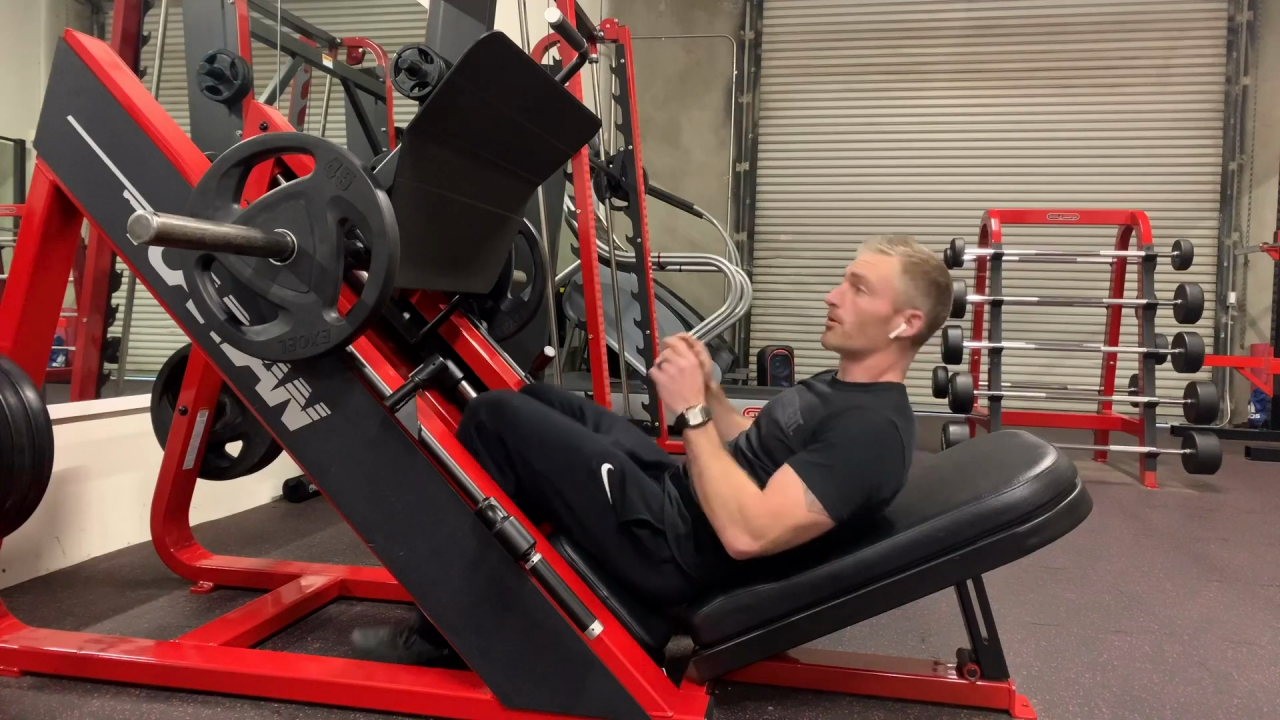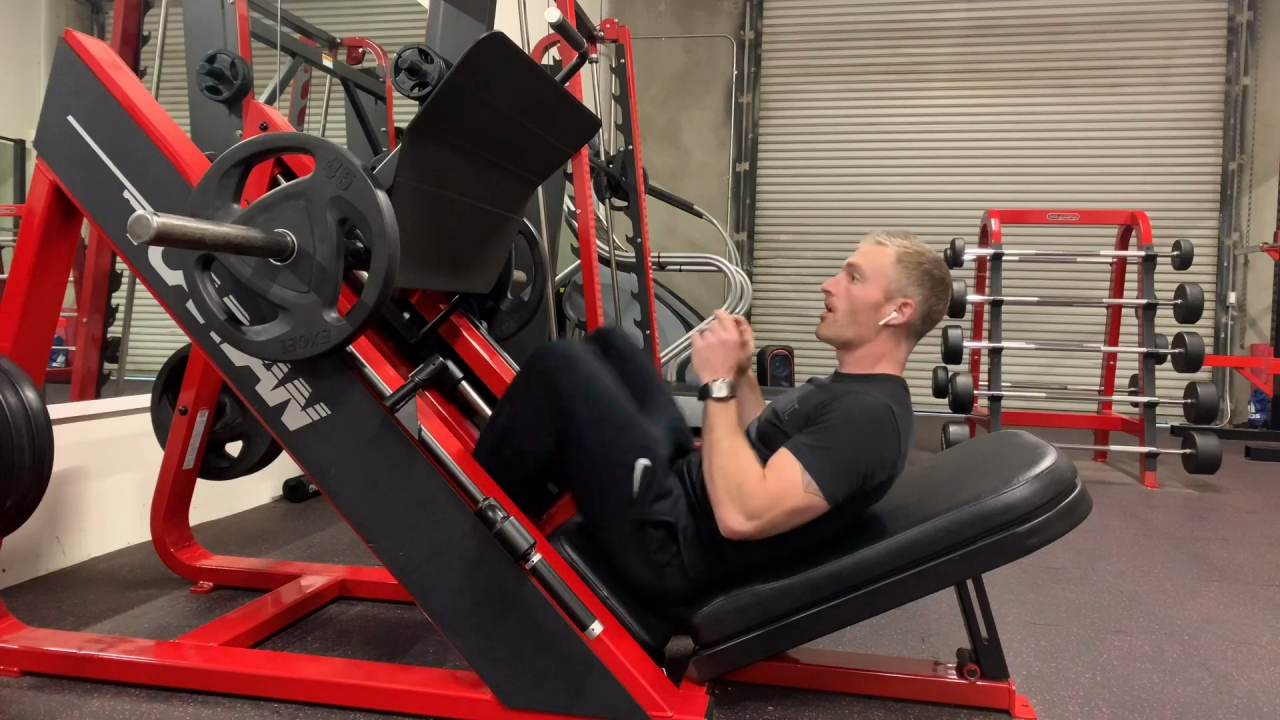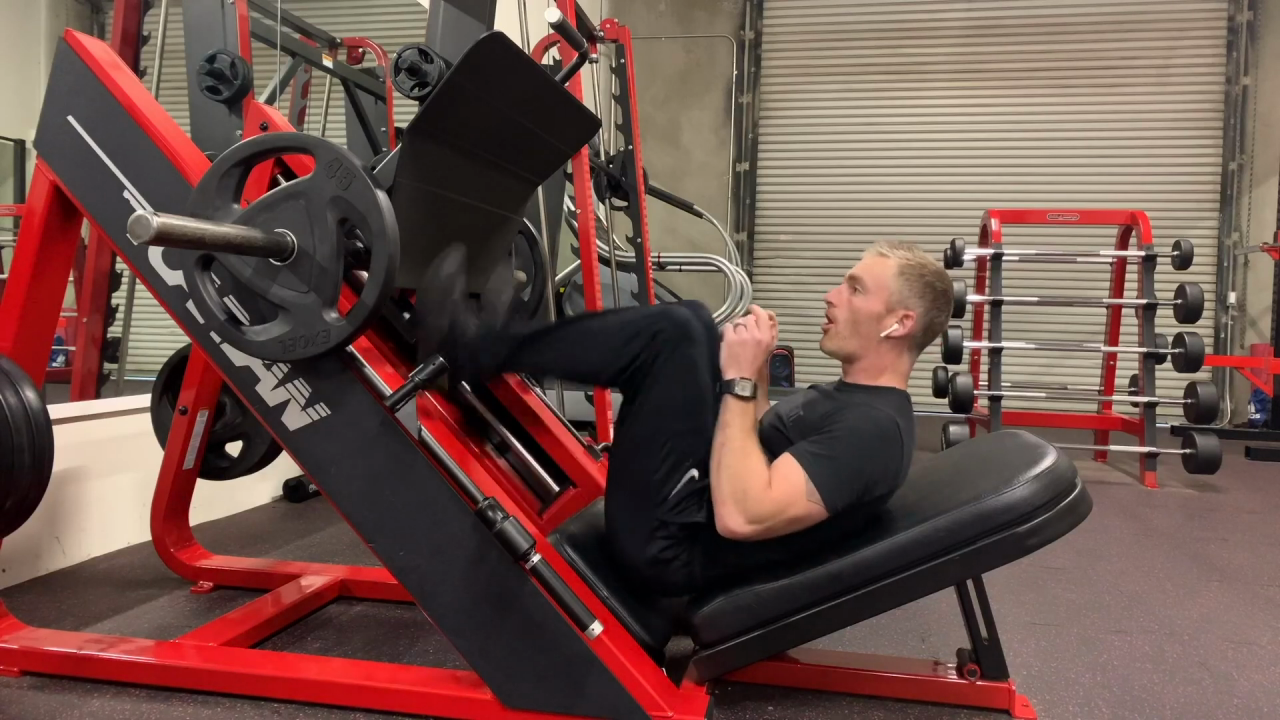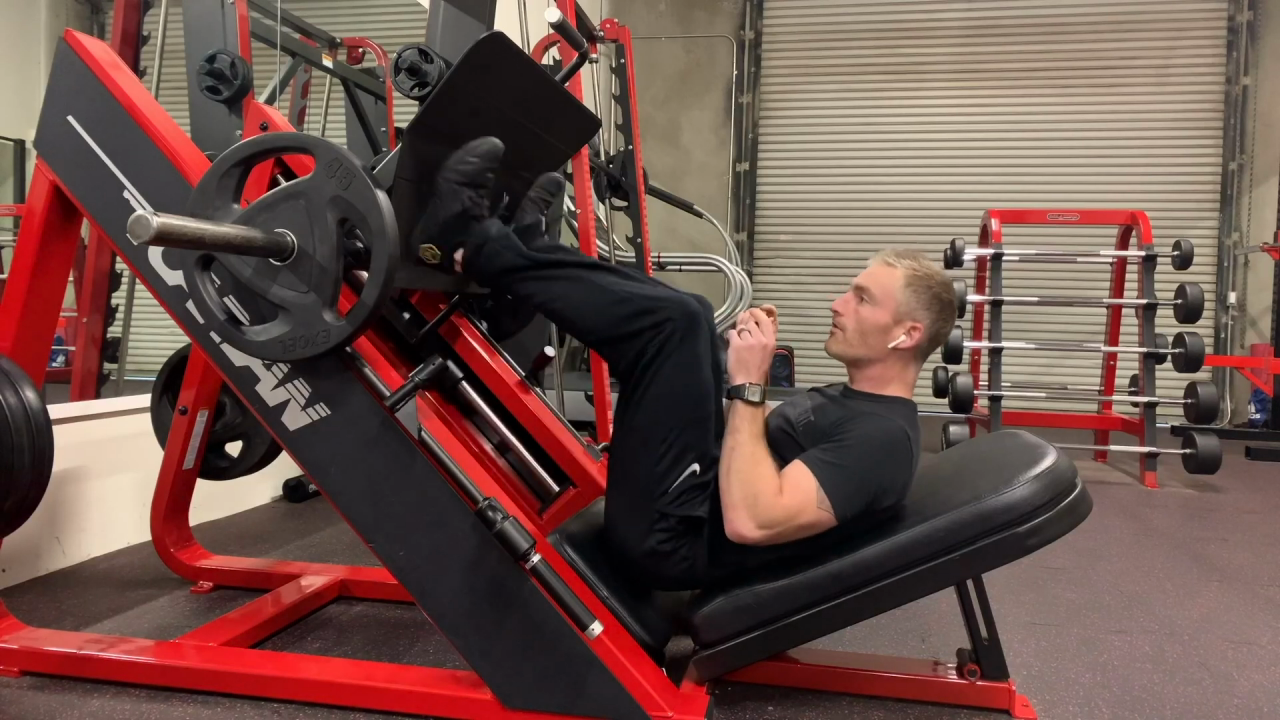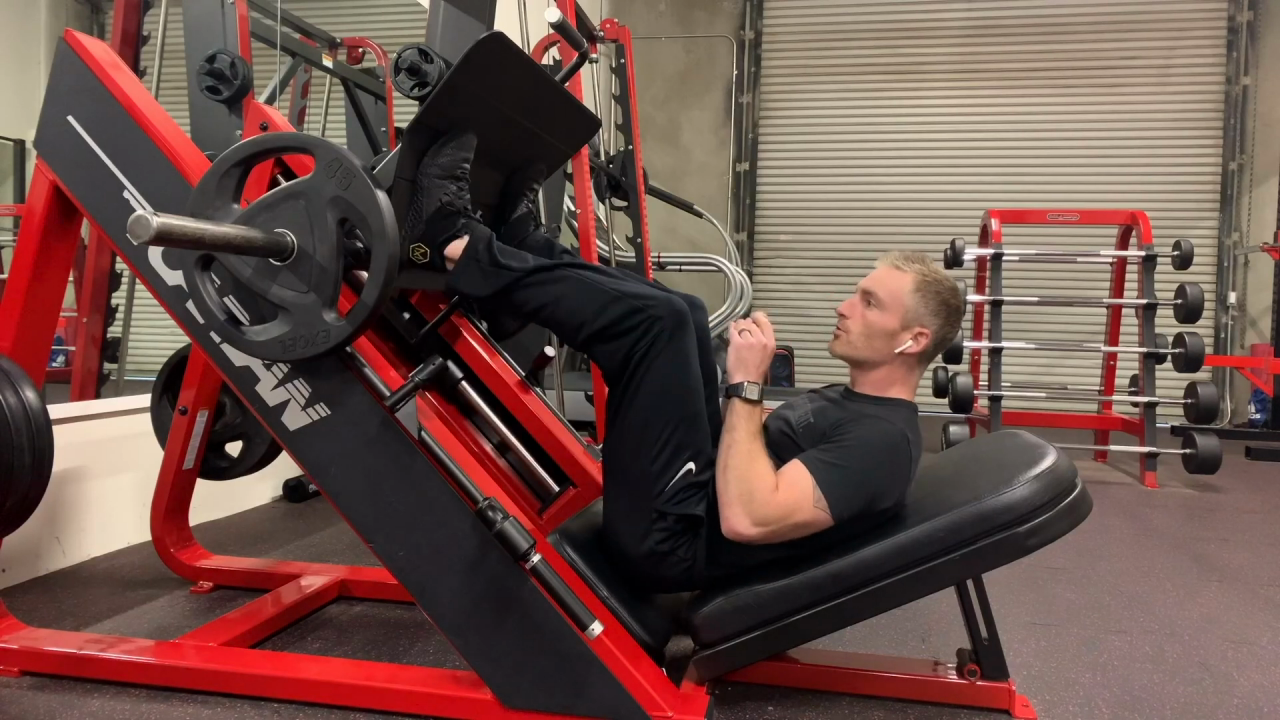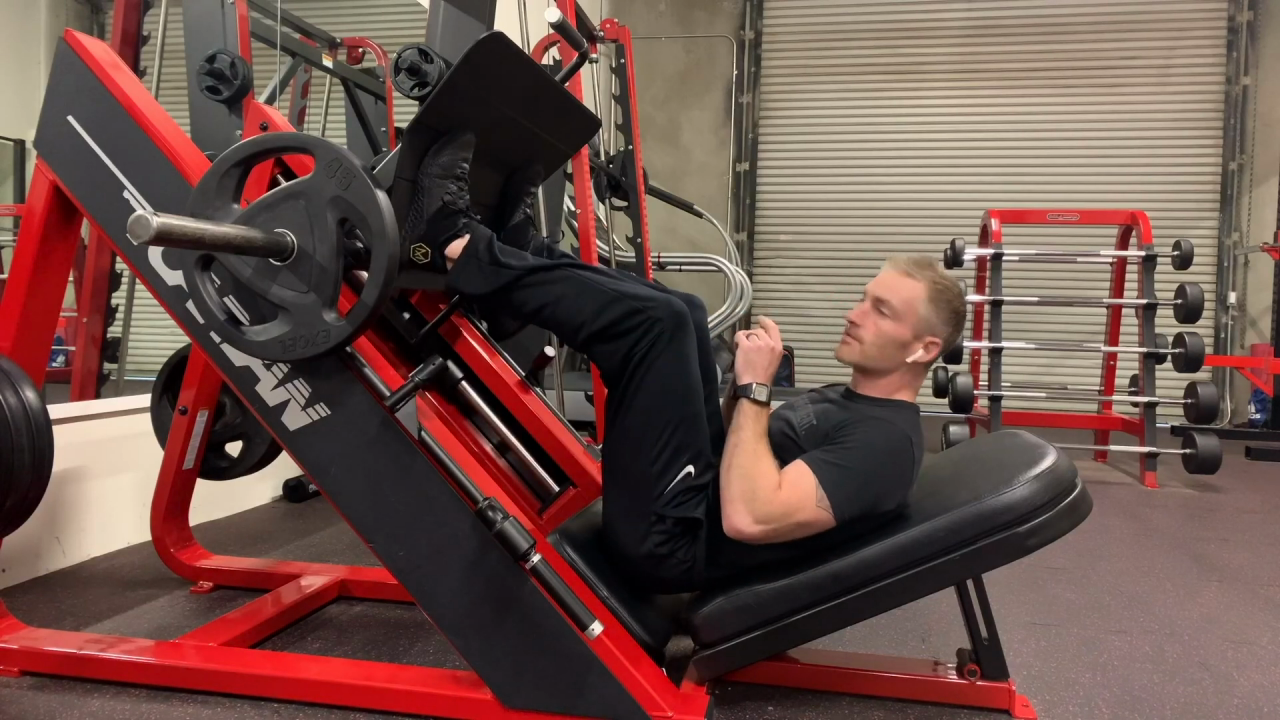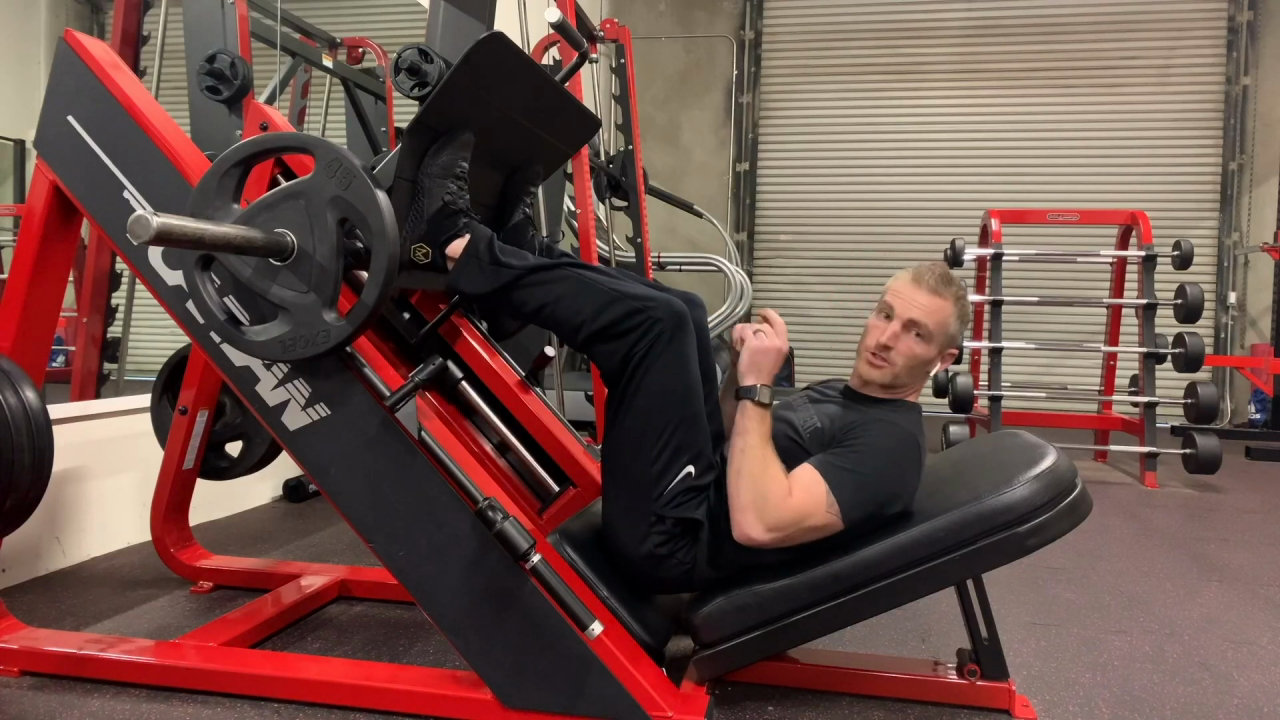
dt=0.2s
person 1, frame 1
left shoulder: (874, 431)
right shoulder: (832, 387)
left elbow: (747, 534)
left wrist: (692, 410)
right wrist: (708, 391)
left hip: (658, 546)
right hip: (669, 504)
left knee: (495, 420)
right knee: (528, 406)
left ankle: (439, 637)
person 1, frame 2
left shoulder: (869, 416)
right shoulder: (852, 389)
left elbow: (740, 515)
left wrist: (719, 384)
right wrist: (741, 369)
left hip: (669, 550)
left knee: (563, 367)
right knee: (606, 345)
person 1, frame 3
left shoulder: (876, 436)
right shoulder: (854, 399)
left elbow: (741, 515)
left wrist: (739, 382)
right wrist: (753, 374)
left hip: (672, 548)
right hip: (687, 520)
left knee: (675, 330)
right knee: (686, 324)
left ankle: (477, 346)
right ankle: (490, 345)
person 1, frame 4
left shoulder: (881, 437)
right shoulder: (848, 403)
left elbow: (749, 521)
left wrist: (746, 386)
right wrist: (750, 361)
left hip: (673, 538)
right hip: (700, 493)
left knee: (670, 322)
right knee: (682, 317)
left ankle: (467, 241)
right ankle: (520, 247)
person 1, frame 5
left shoulder: (882, 439)
right shoulder: (847, 402)
left elbow: (746, 520)
left wrist: (745, 385)
right wrist: (748, 370)
left hip: (671, 537)
right hip: (696, 494)
left knee: (656, 320)
right knee: (677, 317)
left ankle: (454, 244)
right ankle: (519, 242)
person 1, frame 6
left shoulder: (885, 441)
right shoulder: (845, 401)
left elbow: (747, 518)
left wrist: (754, 388)
right wrist: (744, 381)
left hip: (670, 538)
right hip: (696, 500)
left knee: (655, 321)
right knee: (677, 315)
left ankle: (454, 244)
right ankle: (518, 246)
person 1, frame 7
left shoulder: (890, 443)
right shoulder: (839, 394)
left elbow: (757, 524)
left wrist: (755, 387)
right wrist: (735, 372)
left hip: (670, 539)
right hip: (700, 496)
left knee: (654, 321)
right knee: (677, 314)
left ankle: (454, 244)
right ankle: (517, 245)
